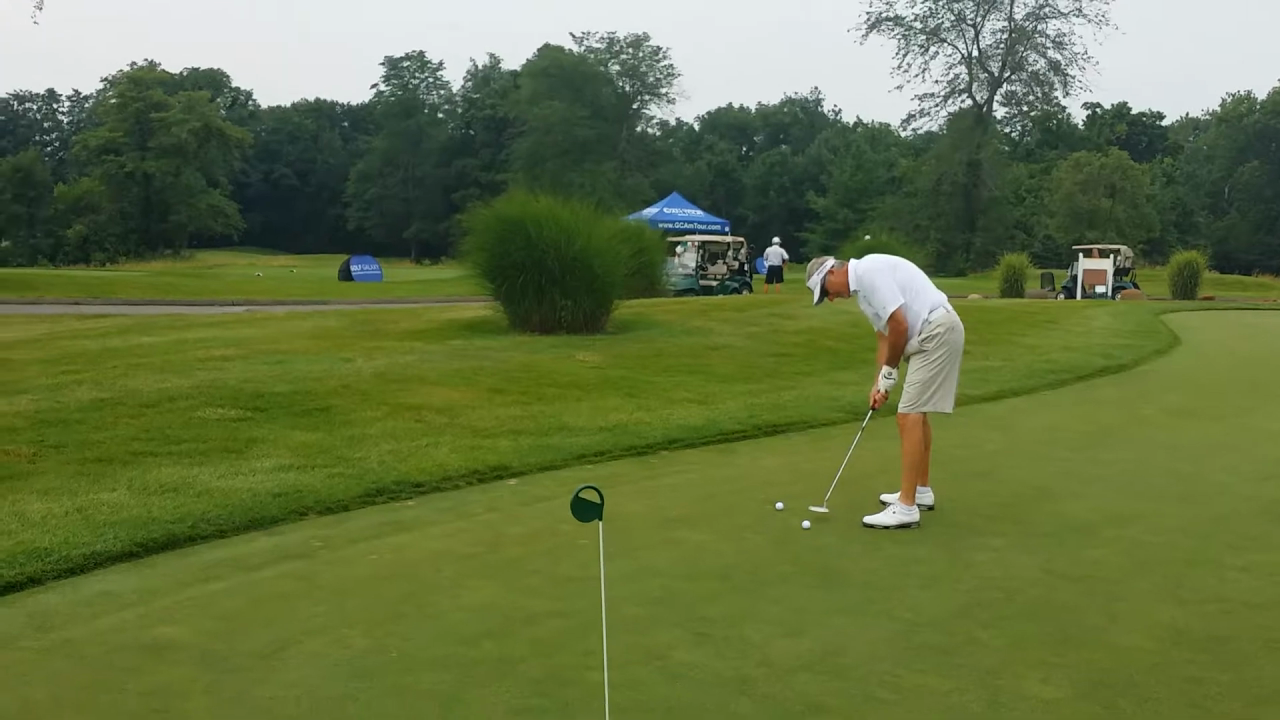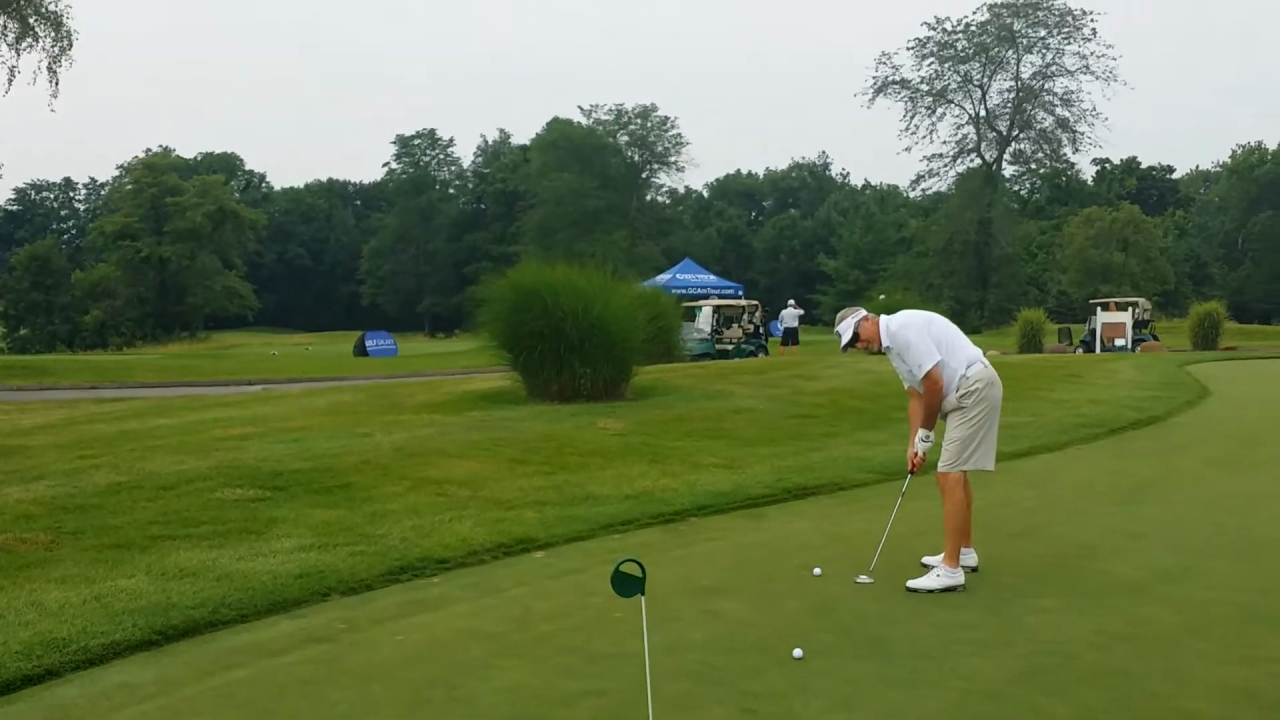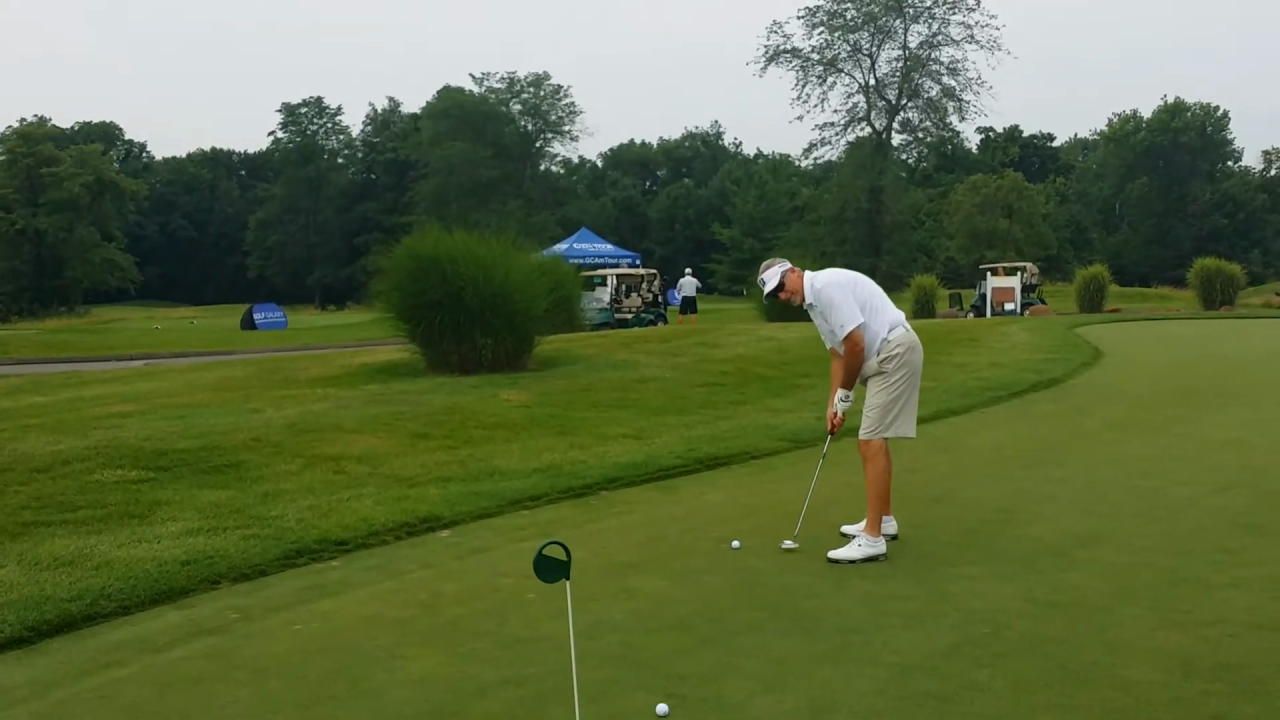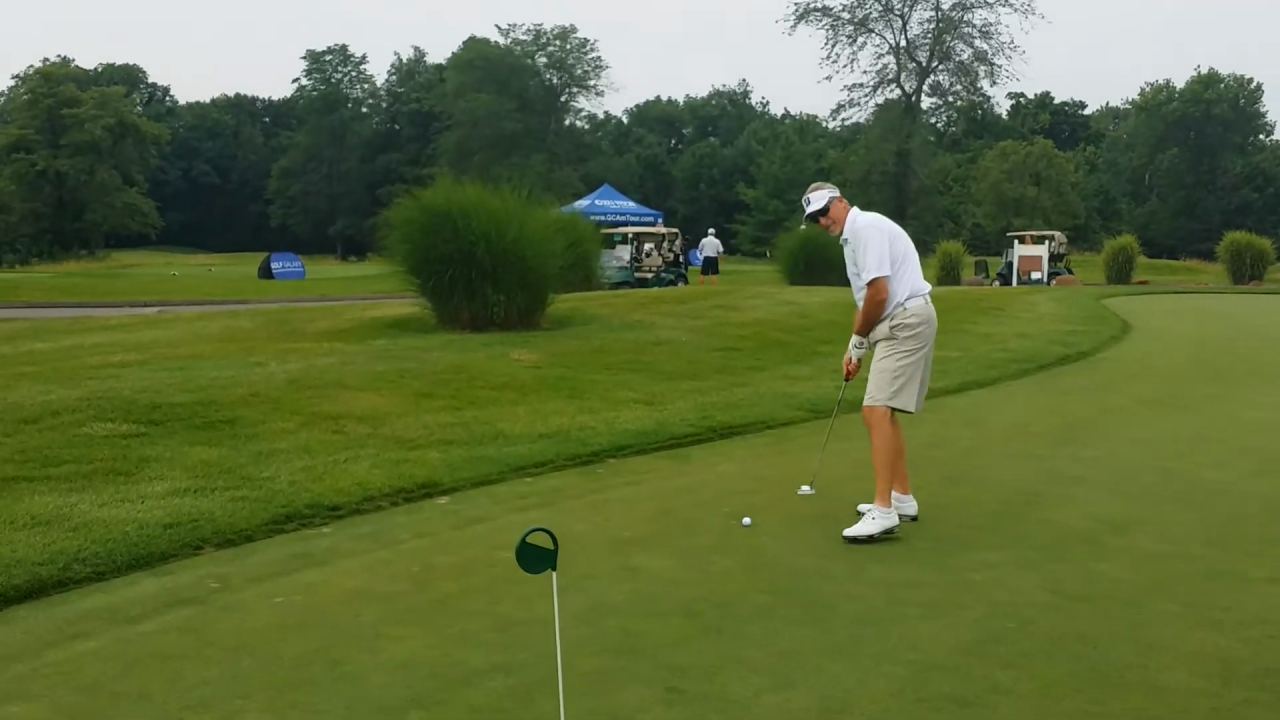
dt=0.7s
person 1, frame 1
left shoulder: (868, 271)
right shoulder: (863, 285)
left elbow: (899, 324)
right elbow: (885, 334)
left wrist: (889, 371)
right wrist: (879, 382)
left hip: (937, 332)
right hip: (934, 334)
left knee: (909, 416)
right knee: (917, 412)
left ankle: (907, 507)
right ankle: (922, 490)
person 1, frame 2
left shoulder: (902, 328)
right shoulder: (892, 344)
left elbow: (934, 383)
right elbow: (916, 394)
left wrist: (925, 434)
right wrist: (913, 444)
left hip: (974, 388)
right hip: (966, 392)
left knee: (949, 476)
right knee: (956, 472)
left ankle: (951, 570)
right ankle: (963, 552)
person 1, frame 3
left shoulder: (828, 286)
right shoulder: (814, 302)
left elbow: (855, 345)
right elbow: (838, 354)
left wrist: (844, 395)
right wrist: (833, 404)
left hip: (895, 352)
right hip: (886, 356)
left knee: (870, 443)
right knee: (875, 439)
left ankle: (872, 539)
right ankle: (884, 520)
person 1, frame 4
left shoulder: (867, 227)
right shoulder: (852, 238)
left elbow: (879, 293)
right elbow: (865, 299)
left wrist: (858, 339)
right wrist: (854, 348)
left hip: (906, 322)
right hip: (897, 325)
left knee: (875, 411)
right knee: (883, 411)
left ankle: (883, 510)
right ankle: (901, 497)
